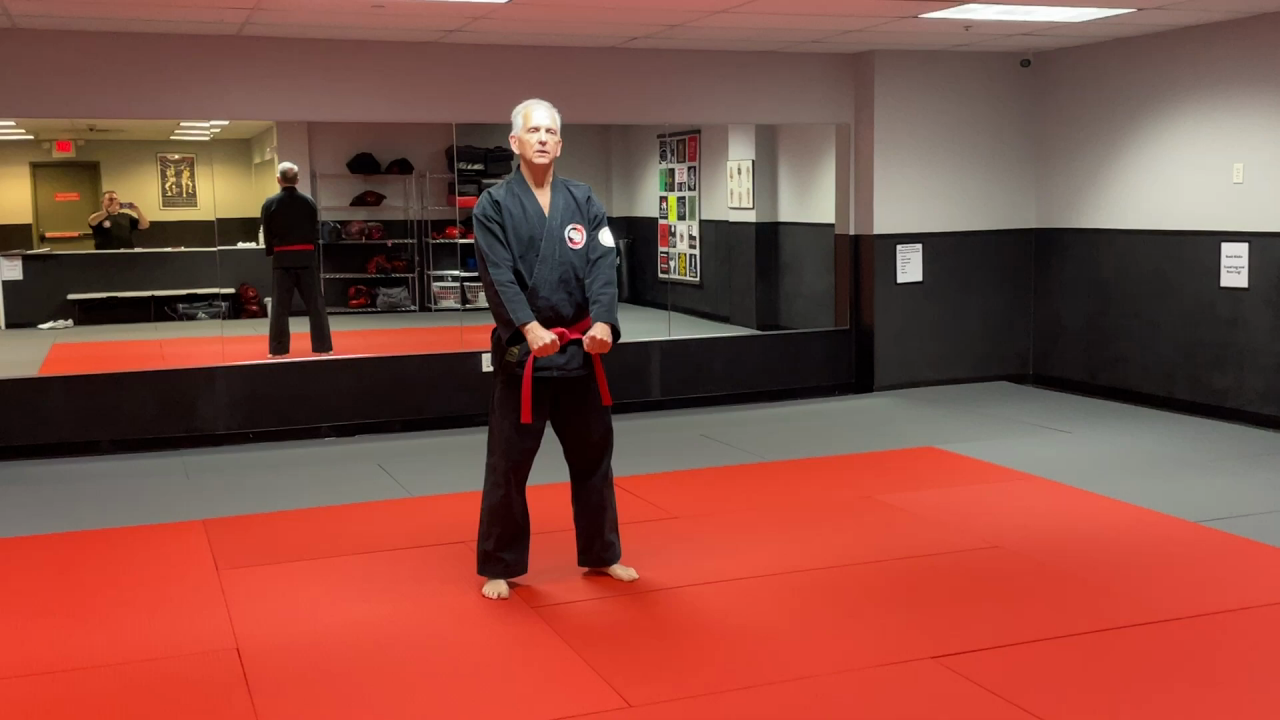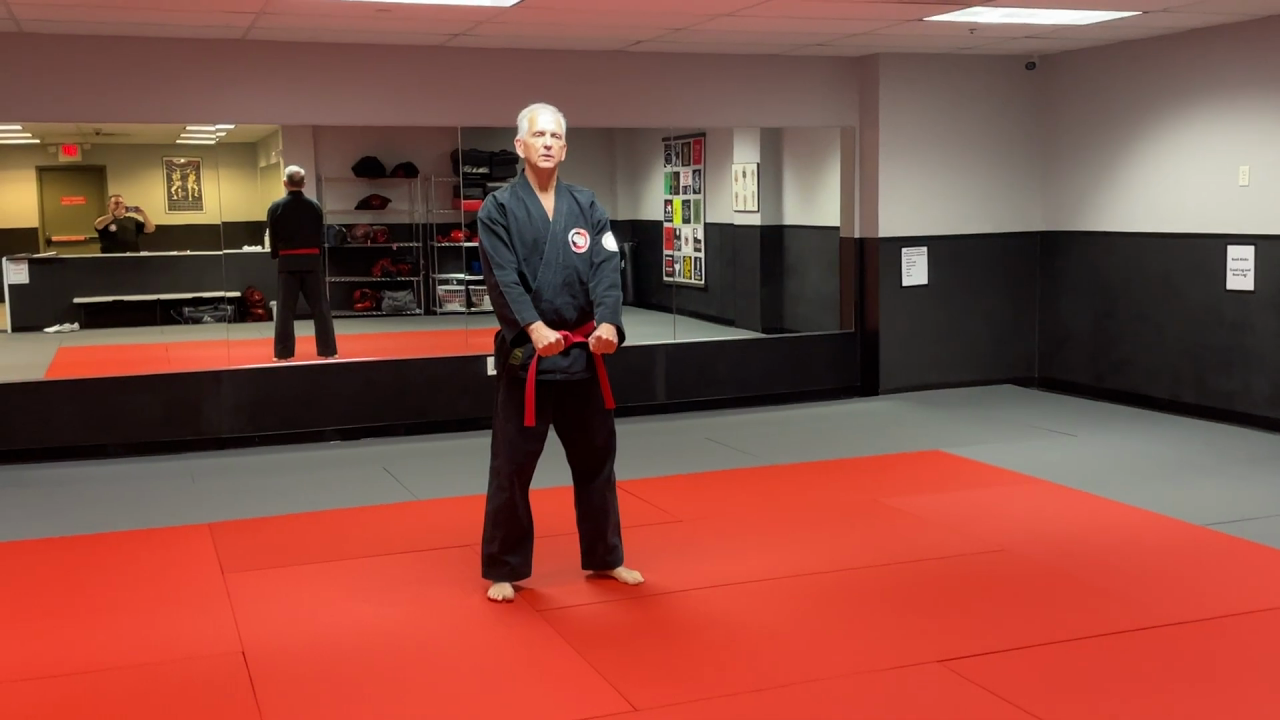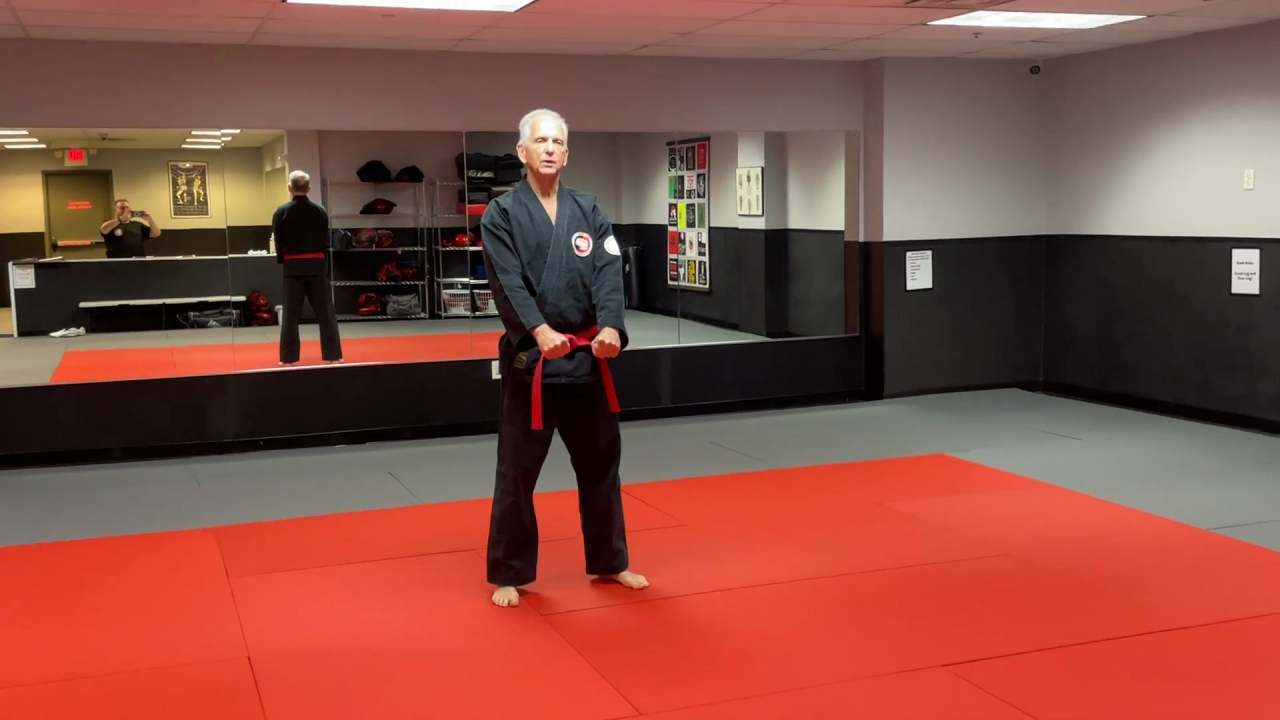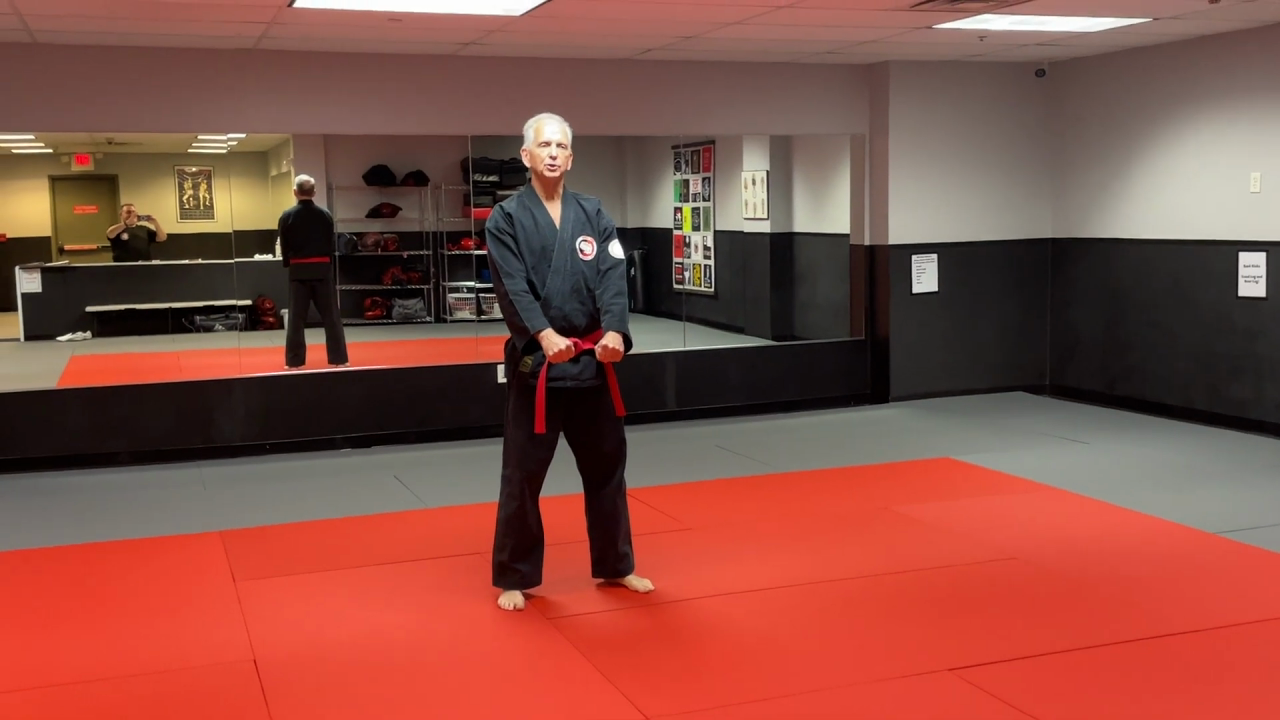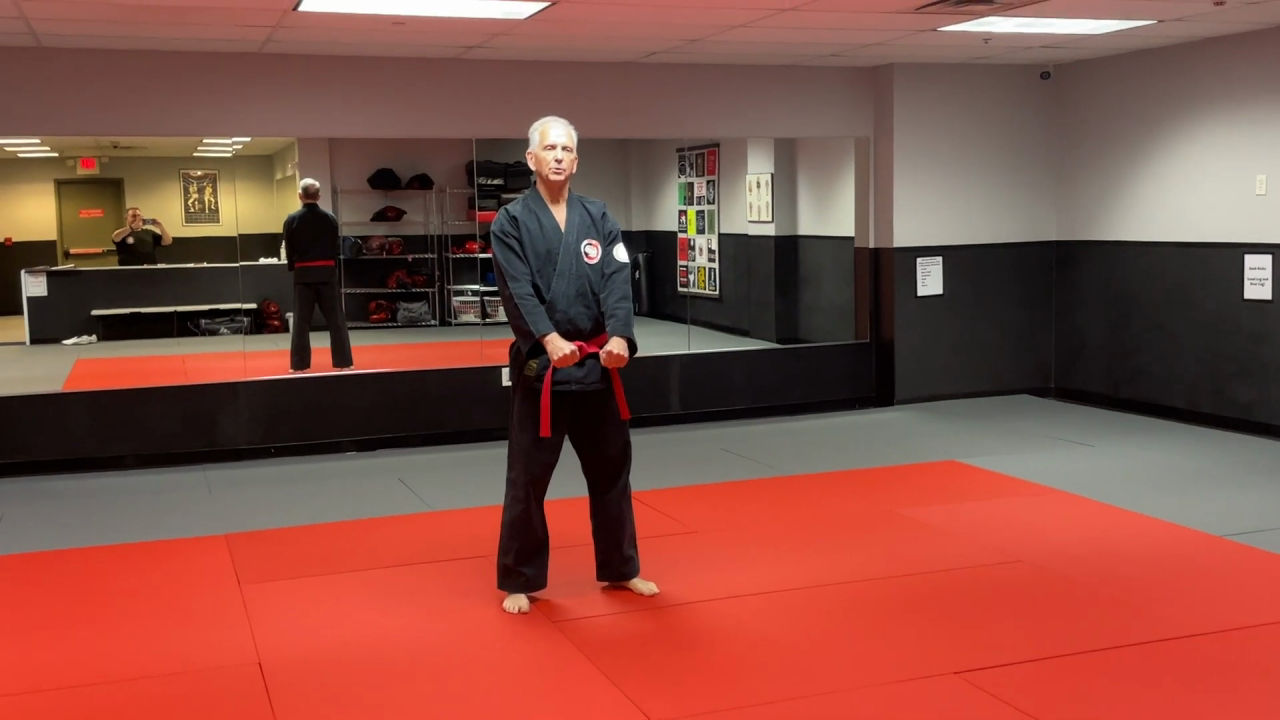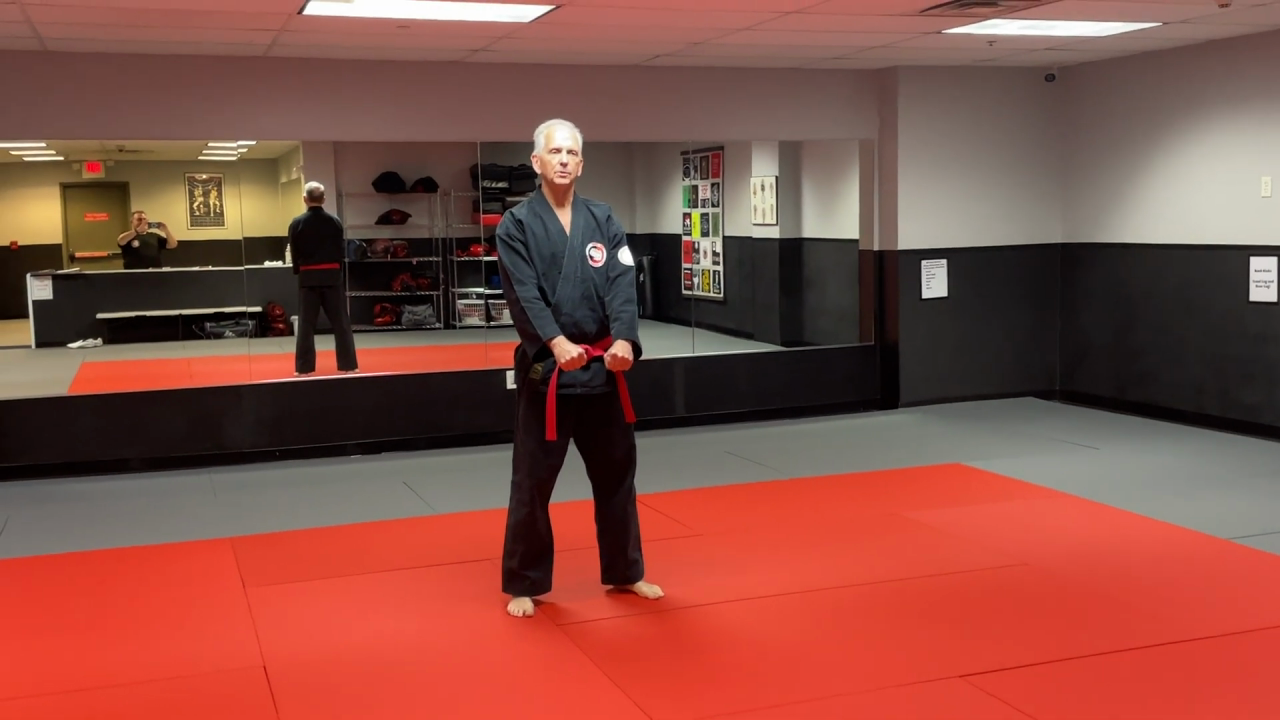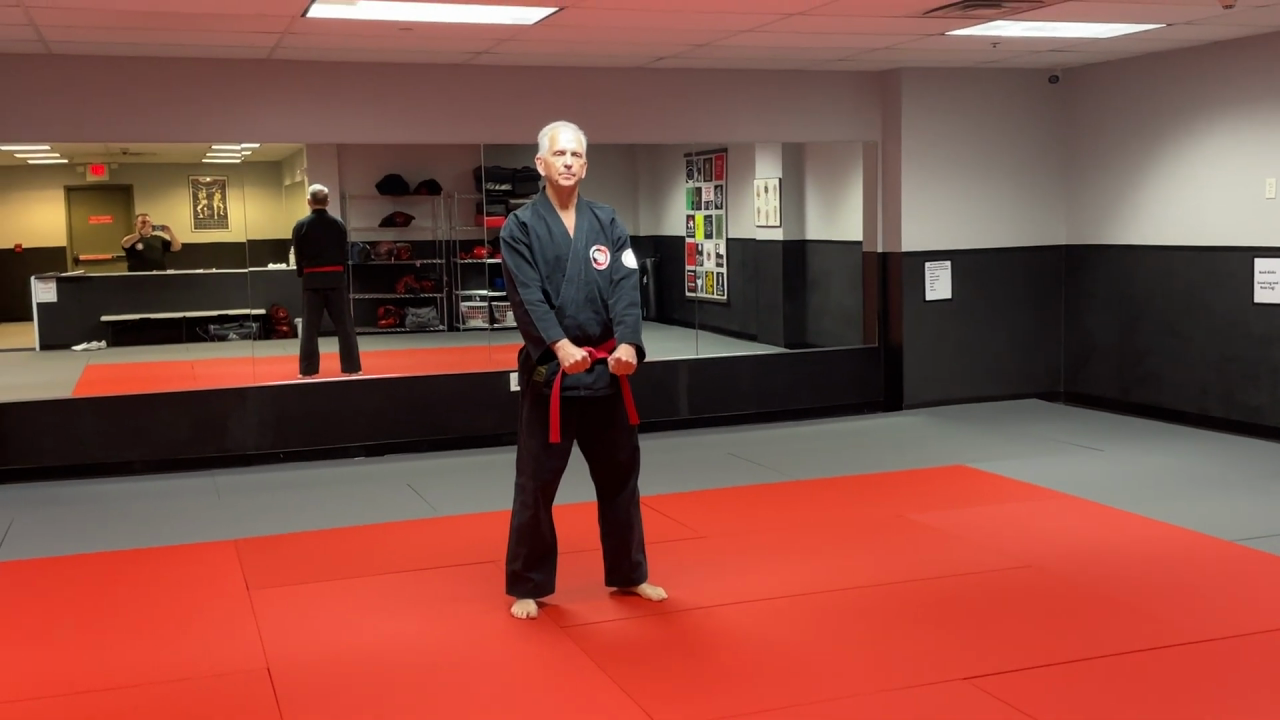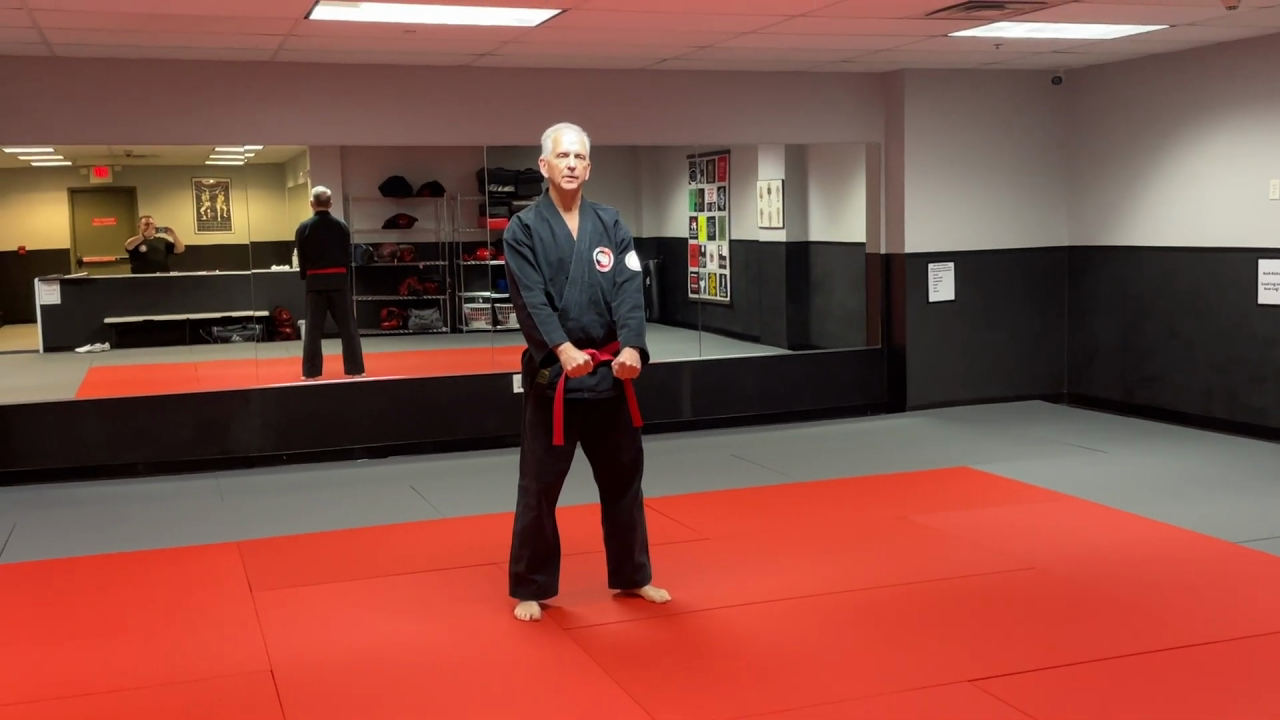
dt=0.3s
person 1, frame 1
left shoulder: (583, 201)
right shoulder: (494, 205)
left elbow: (603, 266)
right elbow: (498, 276)
left wrist: (603, 321)
right wrist: (529, 328)
left hip: (580, 348)
right hip: (522, 350)
left knee: (593, 456)
right knee: (509, 462)
left ankle: (601, 555)
right ankle: (499, 566)
person 1, frame 2
left shoulder: (586, 206)
right shoulder: (498, 208)
left elbow: (606, 268)
right elbow: (503, 279)
left wrist: (607, 322)
right wrist: (534, 328)
left hip: (582, 352)
right hip: (525, 353)
left knee: (596, 459)
right knee: (512, 466)
left ankle: (604, 558)
right ankle: (503, 569)
person 1, frame 3
left shoulder: (589, 210)
right shoulder: (502, 214)
left elbow: (608, 272)
right elbow: (508, 284)
left wrist: (611, 326)
right wrist: (540, 332)
left hip: (586, 356)
right hip: (529, 357)
left knee: (601, 463)
right knee: (517, 471)
left ankle: (609, 562)
right ankle: (509, 573)
person 1, frame 4
left shoulder: (593, 214)
right shoulder: (506, 218)
left elbow: (611, 276)
right elbow: (512, 288)
left wrist: (614, 331)
right wrist: (544, 336)
left hip: (591, 359)
right hip: (535, 361)
left knee: (606, 466)
right knee: (523, 474)
left ankle: (615, 566)
right ankle: (514, 577)
person 1, frame 5
left shoulder: (598, 217)
right shoulder: (511, 222)
left elbow: (616, 281)
right elbow: (517, 291)
left wrist: (619, 335)
right wrist: (549, 340)
left hip: (597, 363)
right hip: (540, 365)
left knee: (611, 469)
right knee: (527, 477)
left ankle: (619, 569)
right ankle: (519, 581)
person 1, frame 6
left shoulder: (603, 220)
right shoulder: (517, 225)
left elbow: (621, 284)
right elbow: (523, 294)
left wrist: (623, 339)
right wrist: (557, 343)
left hip: (602, 366)
right hip: (545, 367)
left knee: (616, 473)
right knee: (532, 481)
left ankle: (624, 572)
right ankle: (524, 584)
person 1, frame 7
left shoulder: (606, 222)
right shoulder: (520, 227)
left elbow: (625, 287)
right elbow: (527, 297)
left wrist: (627, 343)
right wrist: (561, 346)
left hip: (605, 368)
right hip: (548, 370)
left knee: (619, 474)
right knee: (536, 483)
left ankle: (628, 574)
right ankle: (527, 586)
person 1, frame 8
left shoulder: (610, 224)
right shoulder: (524, 229)
left elbow: (628, 290)
right elbow: (530, 299)
left wrist: (631, 346)
right wrist: (562, 350)
left hip: (608, 369)
right hip: (551, 373)
left knee: (623, 476)
right knee: (540, 484)
left ankle: (631, 577)
right ankle: (530, 588)
person 2, frame 1
left shoulder: (270, 204)
right shoulder: (308, 202)
left elbow: (267, 234)
right elbow: (315, 231)
left wrist: (272, 253)
left hip: (282, 257)
right hip: (306, 256)
left knee: (280, 305)
right knee: (315, 303)
left ankle: (278, 349)
right ankle: (323, 347)
person 2, frame 2
left shoulder: (276, 207)
right shoulder: (314, 206)
left elbow: (273, 238)
right elbow: (321, 236)
left wrist: (278, 256)
left hip: (287, 261)
right hip: (311, 260)
left knee: (285, 309)
right knee: (320, 307)
left ankle: (283, 353)
right ankle: (328, 351)
person 2, frame 3
left shoulder: (282, 212)
right shoulder: (320, 211)
left elbow: (278, 243)
right elbow: (326, 240)
left hip: (293, 266)
right hip: (317, 264)
left knee: (291, 313)
right knee: (325, 311)
left ankle: (288, 357)
right ankle: (333, 355)
person 2, frame 4
left shoulder: (287, 216)
right shoulder: (325, 215)
left elbow: (284, 247)
right elbow: (331, 244)
left hip: (298, 270)
right hip: (322, 269)
left knee: (296, 317)
right knee: (331, 315)
left ankle: (294, 361)
right ankle: (339, 358)
person 2, frame 5
left shoulder: (292, 220)
right shoulder: (330, 218)
left elbow: (289, 251)
right elbow: (336, 248)
left hip: (303, 273)
right hip: (327, 272)
left knee: (301, 320)
right knee: (336, 319)
left ankle: (299, 364)
right ankle: (343, 362)
person 2, frame 6
left shoulder: (297, 223)
right shoulder: (335, 222)
left elbow: (294, 254)
right elbow: (341, 251)
left hip: (308, 277)
right hip: (331, 275)
left knee: (306, 323)
right knee: (340, 322)
left ankle: (304, 367)
right ankle: (348, 365)
person 2, frame 7
left shoulder: (301, 226)
right shoulder: (339, 224)
left elbow: (298, 257)
right elbow: (345, 254)
left hip: (312, 279)
right hip: (335, 278)
left knee: (310, 326)
right knee: (344, 324)
left ankle: (308, 370)
right ankle: (352, 367)
person 2, frame 8
left shoulder: (304, 228)
right shoulder: (341, 226)
left elbow: (301, 258)
right elbow: (348, 255)
left hip: (315, 281)
right hip: (338, 279)
left knee: (313, 328)
right knee: (347, 326)
left ankle: (311, 372)
right ankle: (355, 369)
